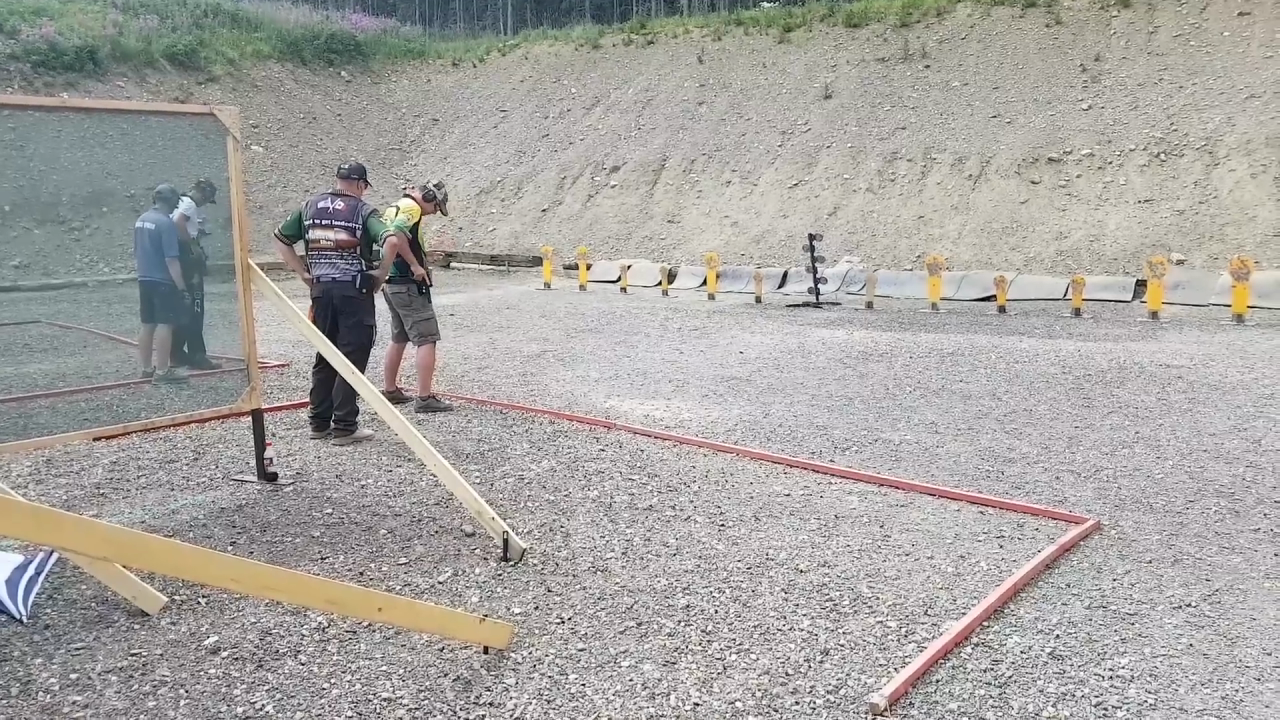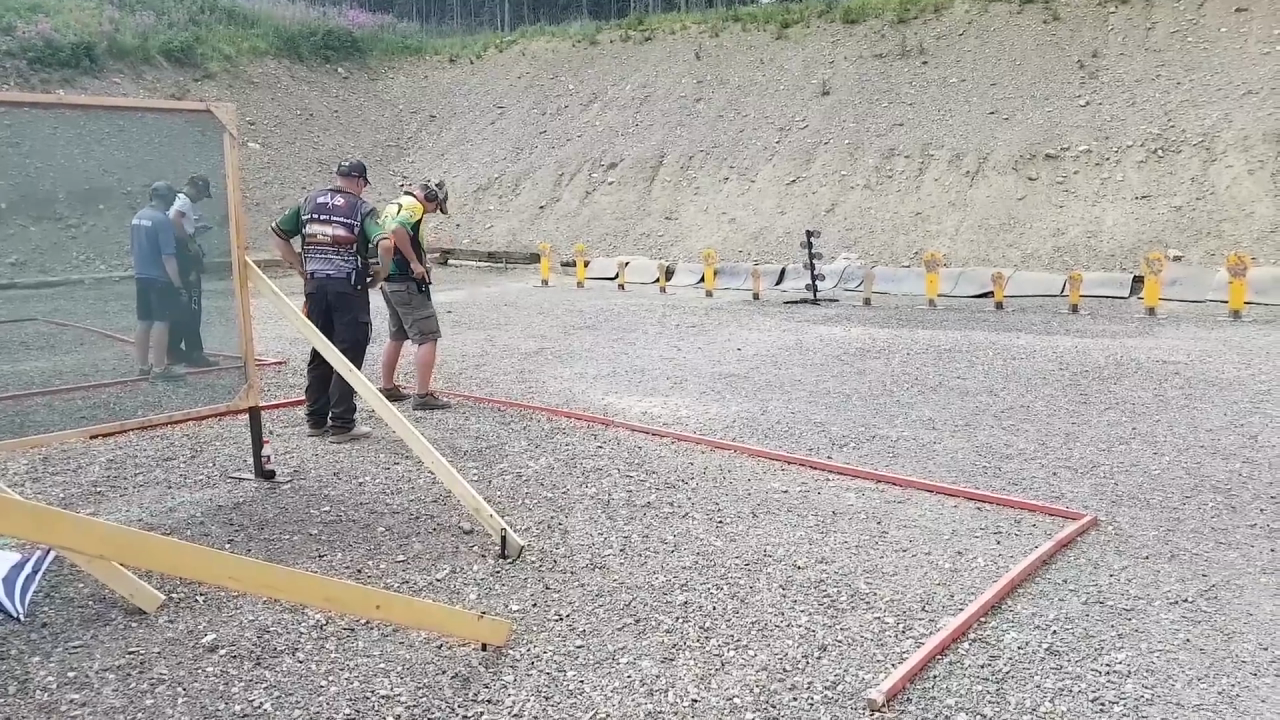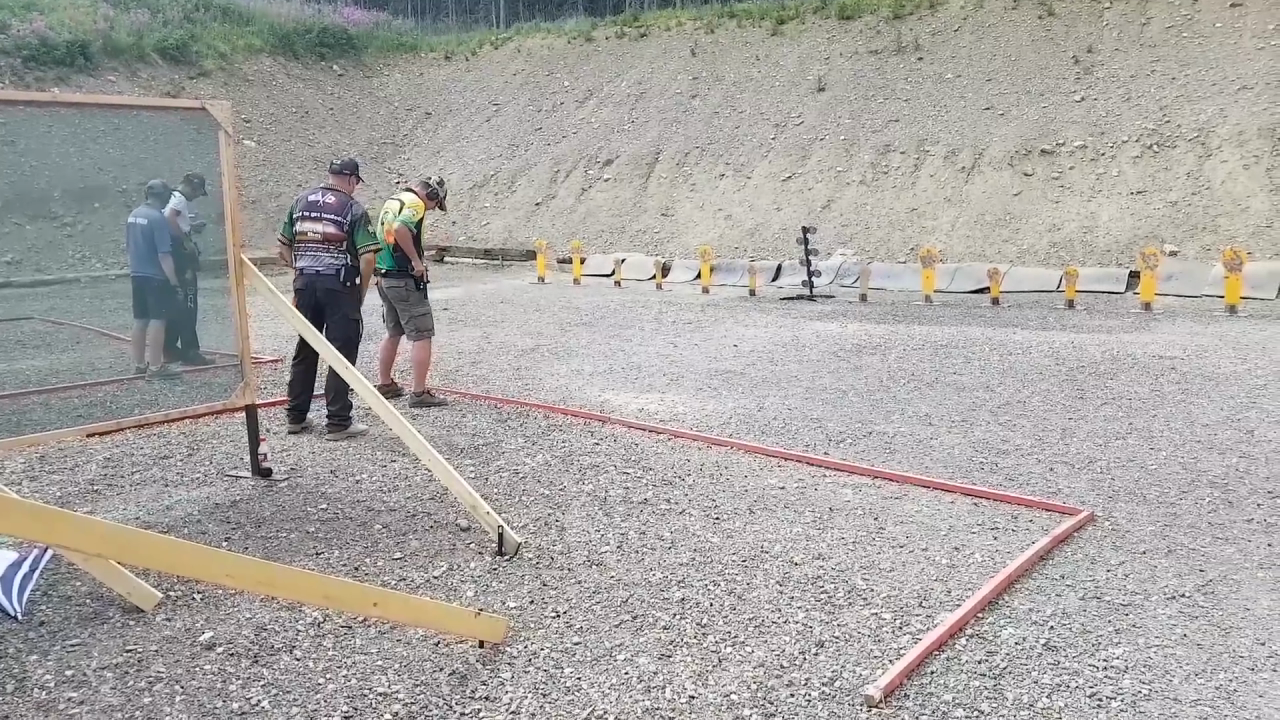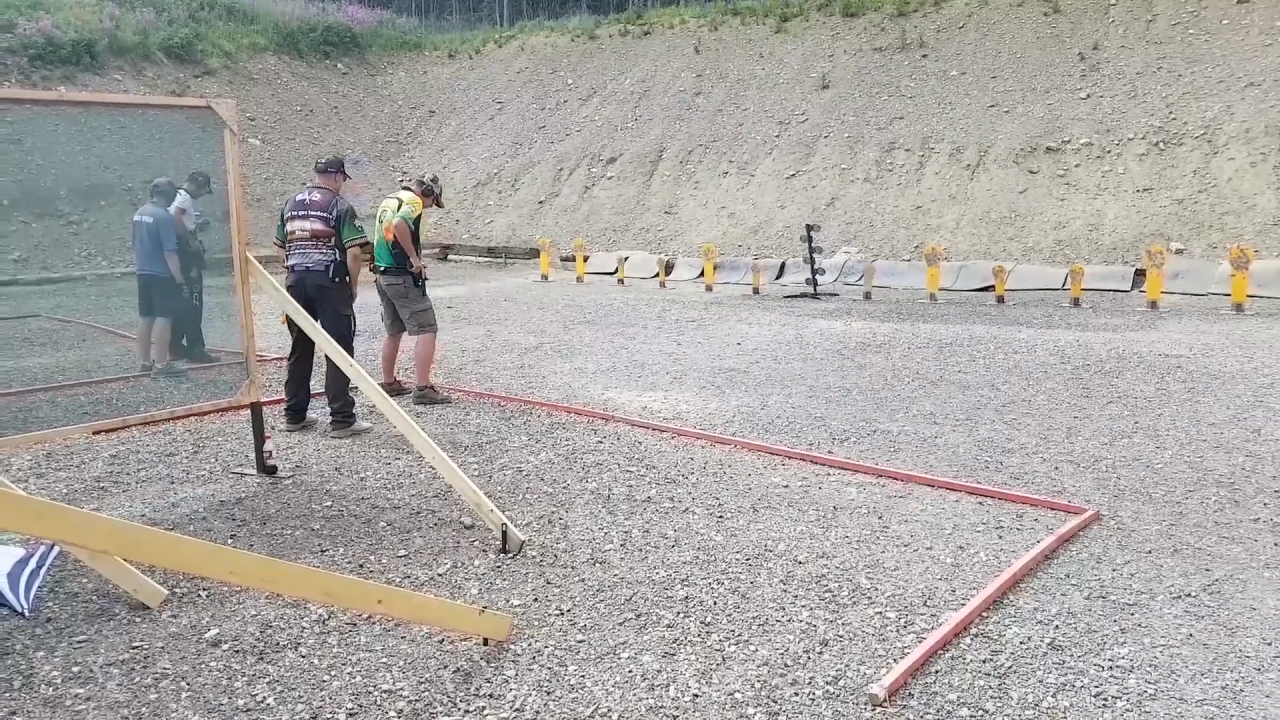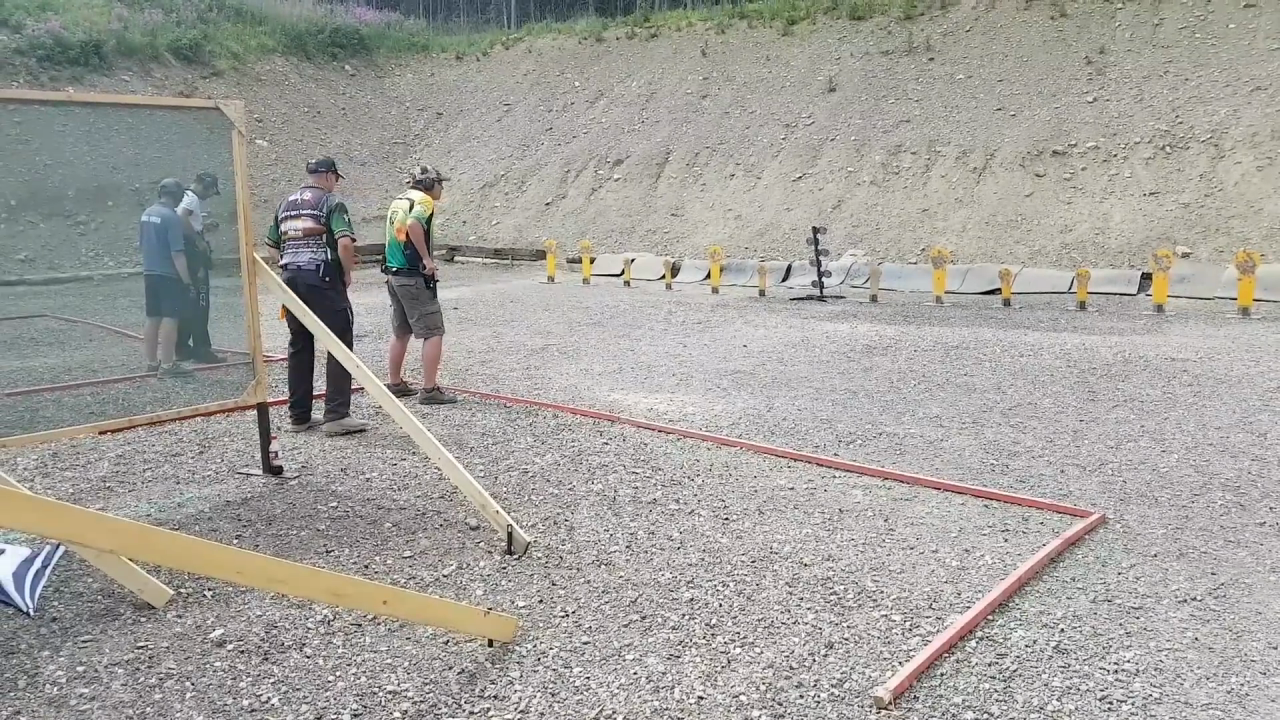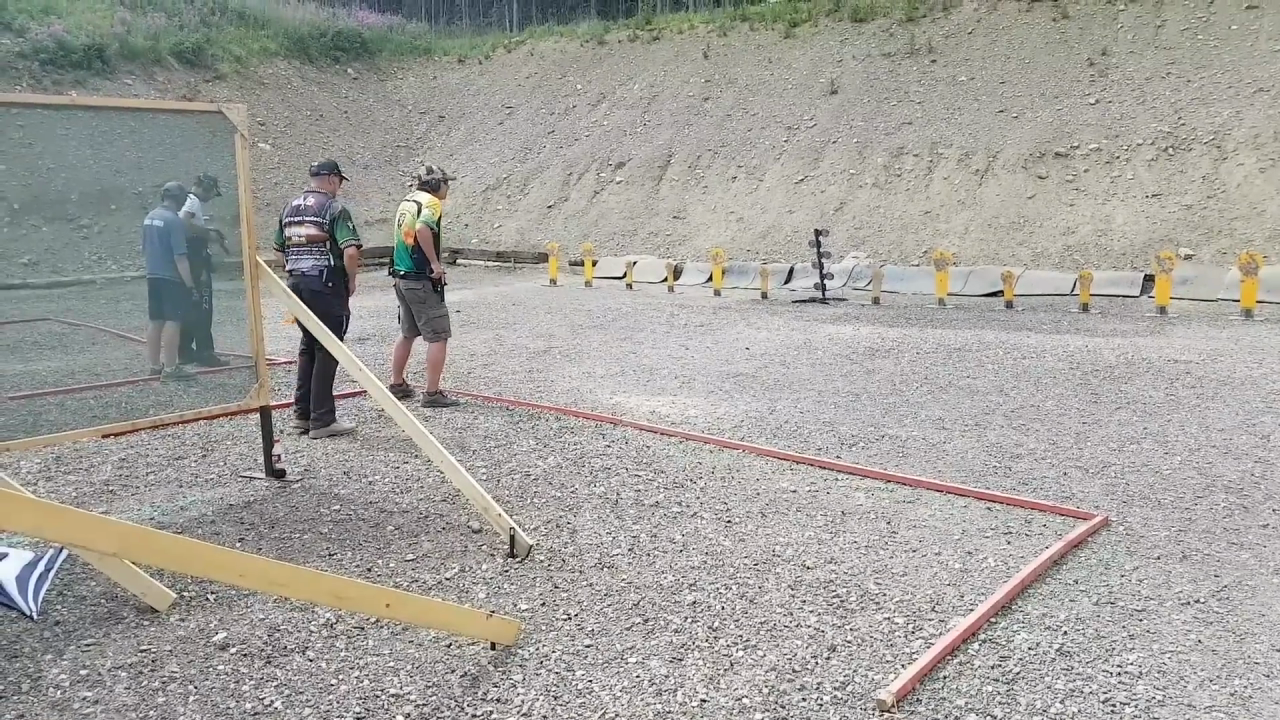
dt=0.3s
person 1, frame 1
left shoulder: (309, 206)
right shoulder: (363, 210)
left elbow: (281, 239)
right elbow: (392, 240)
left wrist: (303, 273)
right wrist: (381, 273)
left hip: (321, 289)
right hip: (354, 290)
left knee: (325, 356)
right knee: (352, 357)
left ankle: (319, 422)
right ankle: (344, 427)
person 1, frame 2
left shoulder: (308, 202)
right shoulder: (362, 208)
left elbow: (277, 234)
right elbow: (384, 243)
left wrist: (300, 266)
right wrist: (379, 273)
left hip: (315, 286)
right hip: (348, 287)
left knee: (319, 353)
right knee: (349, 355)
left ankle: (316, 420)
right ankle: (341, 424)
person 1, frame 3
left shoulder: (301, 201)
right shoulder: (354, 209)
left elbow: (284, 246)
right elbow: (367, 257)
right wrist: (363, 288)
left hip: (304, 283)
right hip: (338, 285)
left knee: (305, 349)
right knee: (342, 352)
left ankle: (296, 415)
right ankle: (338, 422)
person 1, frame 4
left shoulder: (291, 203)
right shoulder: (340, 205)
left elbow: (281, 247)
right elbow: (354, 252)
right wrist: (353, 285)
left hip: (295, 281)
right hip: (328, 281)
left knee: (300, 348)
right knee: (339, 350)
left ankle: (295, 415)
right ankle: (342, 419)
person 1, frame 5
left shoulder: (285, 204)
right shoulder: (331, 202)
left elbow: (273, 249)
right elbow: (345, 244)
right wrist: (347, 274)
left hip: (290, 279)
right hip: (322, 279)
left knee: (299, 347)
right knee: (339, 344)
left ankle: (299, 415)
right ankle: (336, 414)
person 1, frame 6
left shoulder: (290, 207)
right shoulder: (334, 209)
left elbow: (280, 250)
right elbow: (351, 252)
right wrist: (351, 280)
left hip: (296, 283)
right hip: (325, 285)
left knee: (309, 347)
right knee: (327, 351)
left ankle: (303, 412)
right ankle: (321, 420)
person 2, frame 1
left shoulder: (395, 207)
right shoulder: (411, 208)
right elbow: (397, 236)
left wrist: (419, 256)
right wrist: (415, 265)
left hip: (392, 284)
right hip: (408, 285)
left knee: (399, 339)
right knee: (426, 340)
left ankle: (390, 390)
right ankle: (424, 398)
person 2, frame 2
left shoulder: (393, 205)
right shoulder: (413, 205)
right elbow: (398, 230)
right wrist: (415, 262)
left hip: (389, 281)
right hip: (408, 283)
left knee: (396, 337)
right knee: (427, 338)
left ankle: (388, 388)
right ankle: (422, 396)
person 2, frame 3
left shoulder: (393, 200)
right shoulder: (415, 203)
right elbow: (401, 228)
right wrist: (415, 260)
left hip: (385, 277)
right hip: (405, 279)
left knee: (393, 332)
right knee: (422, 336)
left ankle: (385, 383)
right ankle: (419, 393)
person 2, frame 4
left shoulder: (389, 200)
right shoulder: (413, 200)
right elbow: (400, 224)
right wrist: (414, 257)
left hip: (384, 275)
right hip: (403, 277)
left knee: (393, 331)
right knee: (426, 330)
left ankle: (389, 383)
right ankle: (423, 388)
person 2, frame 5
left shoulder: (399, 200)
right shoulder: (424, 199)
right elbow: (413, 224)
right wrist: (426, 258)
left hip: (394, 275)
right hip: (415, 277)
left knee: (401, 332)
right knee: (433, 333)
left ankle: (395, 383)
right ankle: (429, 390)
person 2, frame 6
left shoulder: (406, 201)
right shoulder: (431, 202)
right elbow: (422, 229)
right wrist: (435, 263)
left hip: (401, 278)
right hip: (422, 280)
left knee: (408, 334)
right knee: (438, 337)
left ankle: (397, 384)
right ankle: (432, 393)
person 3, frame 1
left shoulder: (141, 220)
right shoulder: (165, 223)
left elbow: (137, 252)
right elbow: (171, 259)
right wrist: (182, 287)
left hip: (144, 280)
right hip: (163, 282)
left knee: (147, 325)
right knee: (164, 325)
left ankle: (147, 368)
right ankle: (162, 372)
person 3, frame 2
left shoulder: (137, 217)
right shoulder: (162, 220)
left elbow: (133, 249)
right elbow: (168, 256)
right wrist: (178, 284)
left hip: (141, 277)
right hip: (159, 279)
left knee: (144, 322)
right knee: (161, 323)
left ankle: (143, 366)
right ankle: (159, 369)
person 3, frame 3
left shoulder: (133, 215)
right shoulder: (157, 218)
left elbow: (129, 247)
right elbow: (163, 255)
right wrist: (174, 282)
left hip: (137, 276)
right hip: (155, 278)
left knee: (140, 321)
right knee: (157, 321)
left ankle: (139, 364)
right ankle: (155, 368)
person 3, frame 4
left shoulder: (139, 214)
right shoulder: (164, 217)
left elbow: (135, 245)
right elbow: (169, 252)
right wrist: (180, 280)
left hip: (143, 273)
right hip: (161, 276)
left knee: (145, 318)
right knee: (163, 319)
left ankle: (145, 362)
right ankle: (161, 365)
person 3, frame 5
left shoulder: (146, 214)
right shoulder: (171, 217)
left elbow: (142, 245)
right elbow: (177, 253)
right wrist: (187, 280)
left hip: (150, 274)
right hip: (168, 276)
left knee: (152, 318)
right knee: (169, 319)
left ankle: (151, 362)
right ankle: (167, 366)
person 3, frame 6
left shoulder: (149, 217)
right shoulder: (174, 221)
left elbow: (144, 249)
right elbow: (180, 256)
right wrist: (190, 283)
left hip: (153, 277)
right hip: (171, 279)
left knee: (155, 322)
right knee: (172, 322)
left ankle: (155, 366)
right ankle: (170, 369)
person 4, frame 1
left shoulder: (180, 202)
right shoulder: (189, 204)
left elbow: (177, 226)
right elbow: (178, 223)
right wrist: (194, 245)
left hip: (177, 261)
right hip: (187, 260)
right knee: (194, 309)
left ankle: (177, 353)
right ankle: (197, 356)
person 4, frame 2
left shoulder: (177, 200)
right shoulder: (184, 201)
right elbow: (174, 221)
left wrist: (195, 228)
right wrist: (191, 243)
left hip: (176, 258)
right hip: (185, 257)
left knee: (178, 306)
right knee: (191, 306)
left ankle: (174, 351)
right ankle: (194, 353)
person 4, frame 3
left shoulder: (173, 198)
right shoulder: (179, 199)
right elbow: (169, 219)
left wrist: (190, 226)
right wrist: (187, 241)
left hip: (173, 257)
right hip: (180, 255)
left knee: (174, 304)
right knee: (187, 305)
left ankle: (170, 349)
right ankle: (190, 351)
person 4, frame 4
left shoulder: (178, 196)
right shoulder: (185, 198)
right elbow: (175, 218)
left wrist: (195, 224)
right wrist: (192, 239)
left hip: (179, 255)
right hip: (186, 255)
left knee: (180, 302)
right knee: (192, 303)
left ankle: (176, 347)
right ankle: (195, 349)
person 4, frame 5
left shoulder: (185, 197)
right shoulder: (192, 199)
right elbow: (181, 220)
left wrist: (202, 227)
right wrist: (199, 240)
left hip: (185, 257)
right hip: (193, 256)
right knee: (199, 303)
left ankle: (182, 347)
right ankle: (201, 350)
person 4, frame 6
left shoulder: (188, 201)
right shoulder: (193, 202)
right elbow: (186, 225)
left wrist: (208, 233)
right wrist: (208, 233)
left hip: (188, 261)
right hip: (196, 261)
left knee: (189, 307)
right knee: (202, 307)
left ankle: (185, 351)
right ankle: (205, 353)
